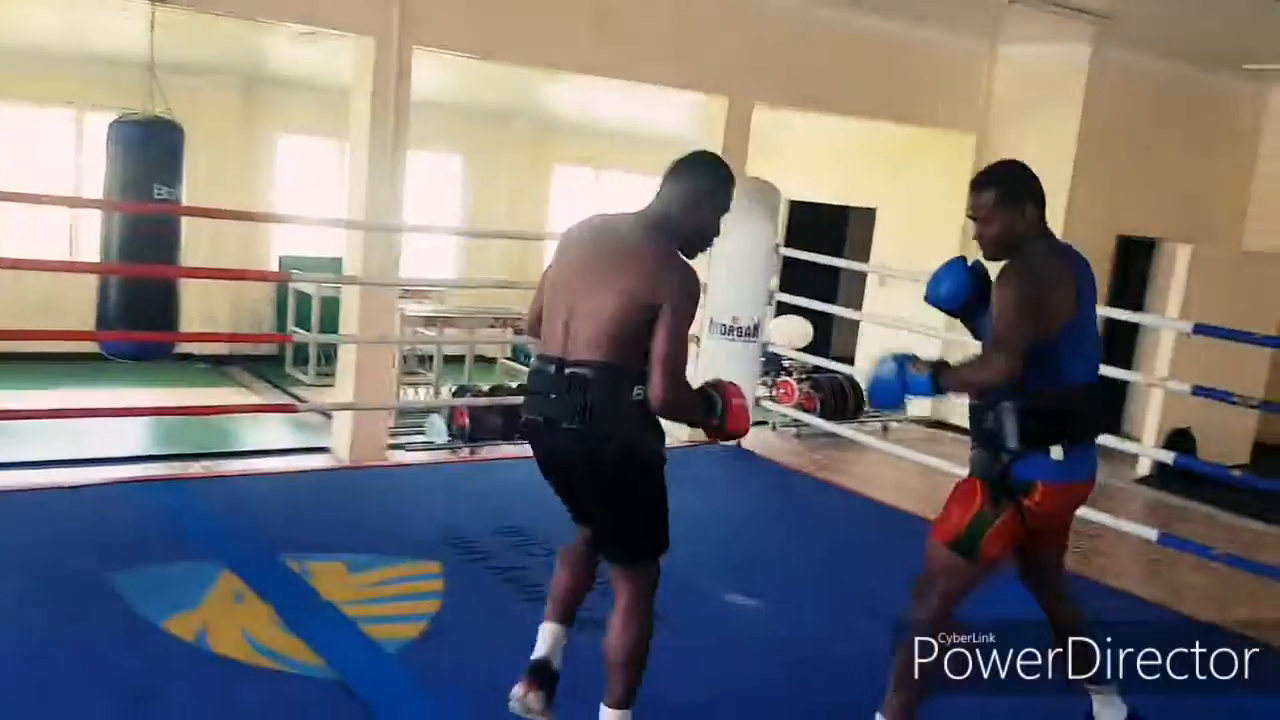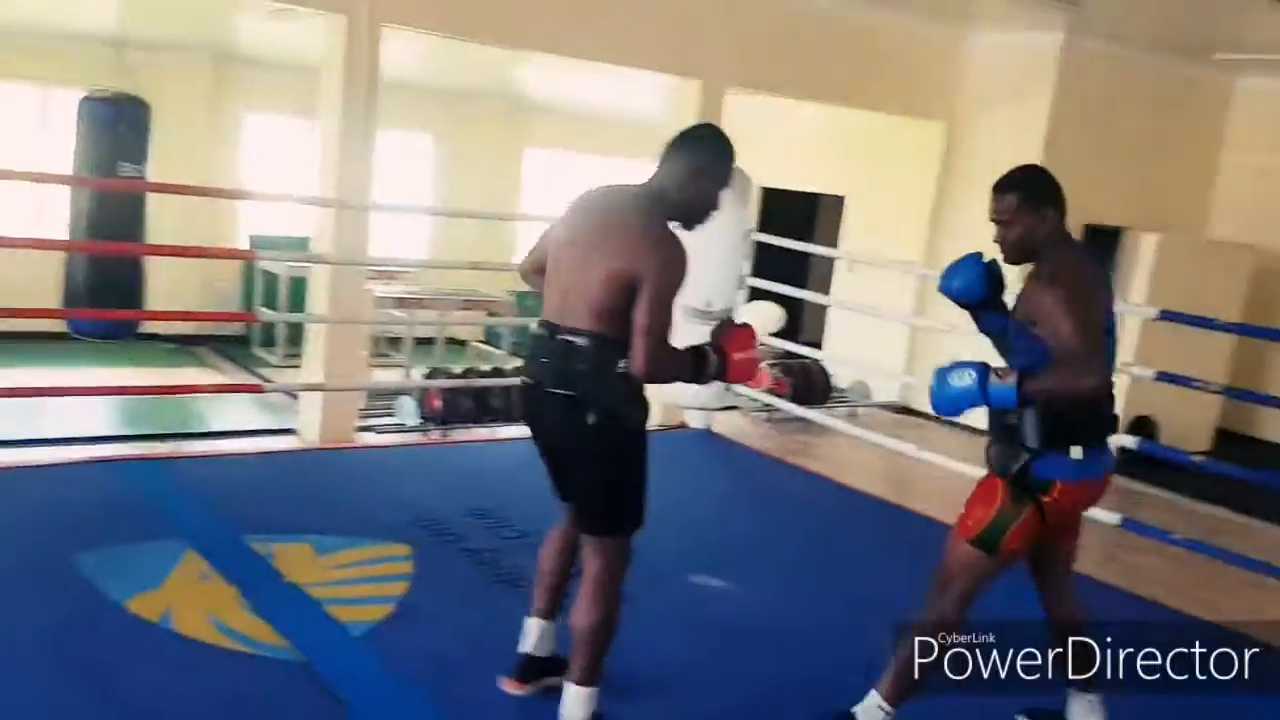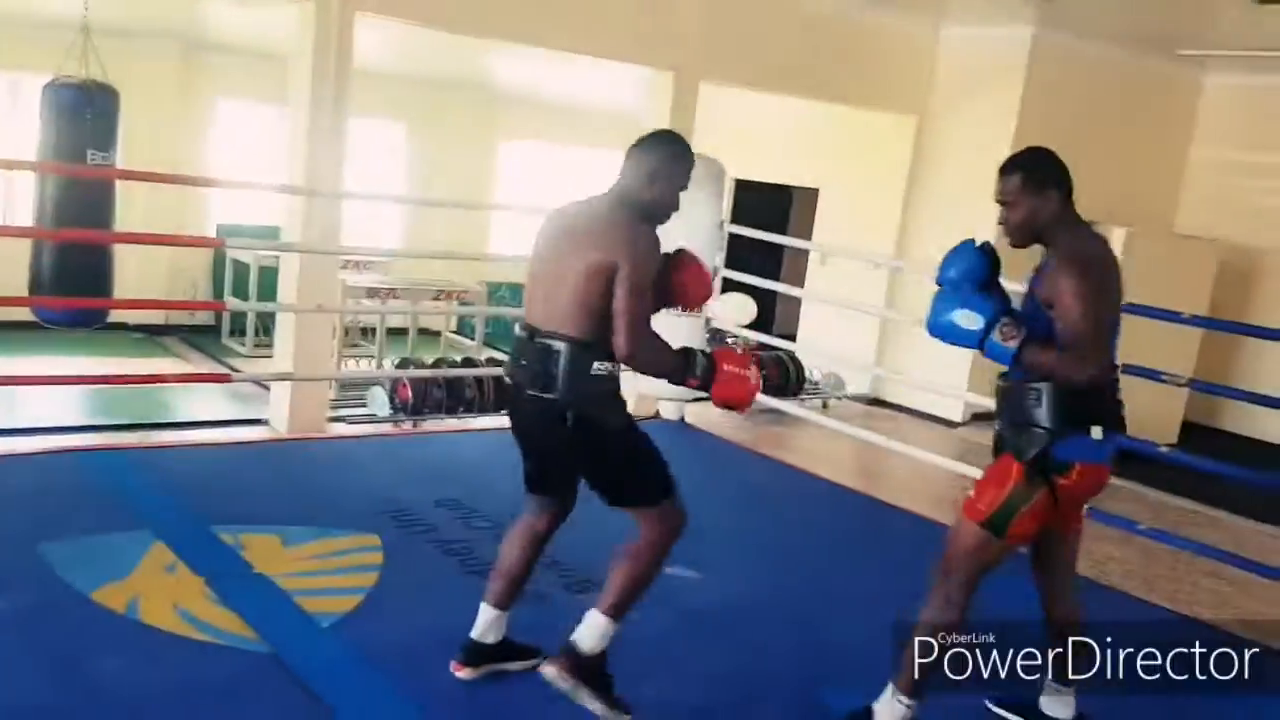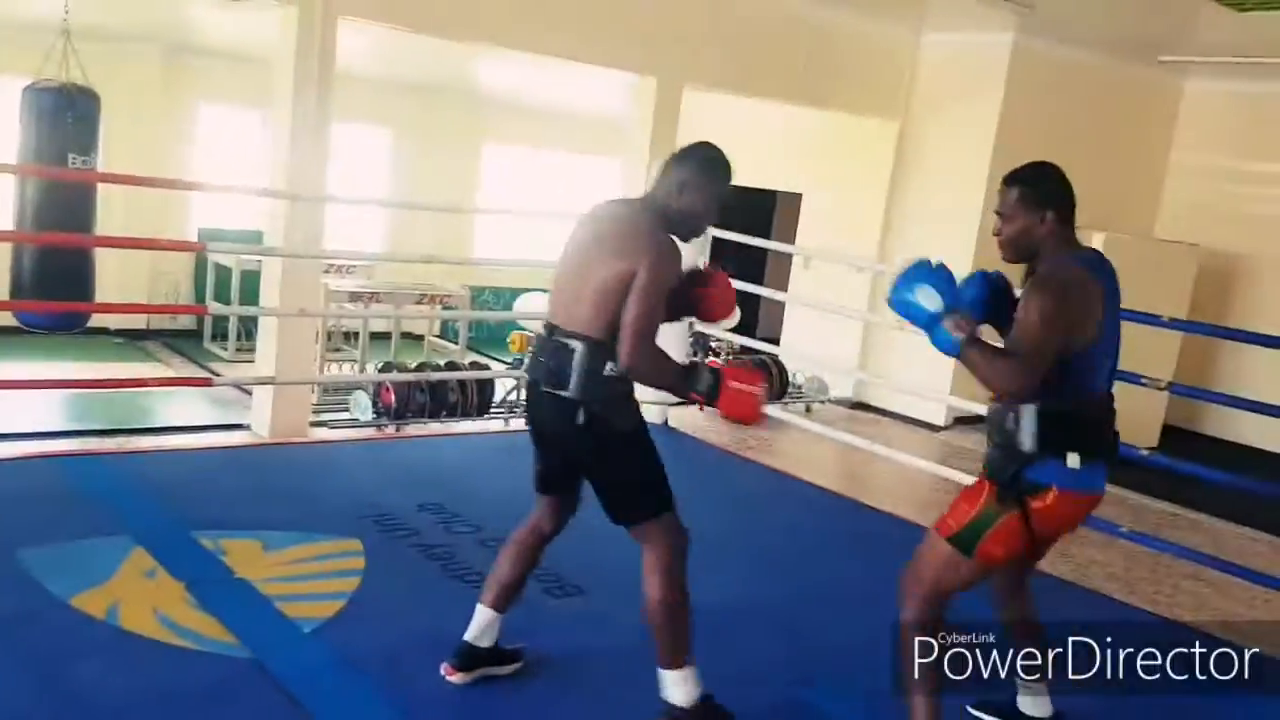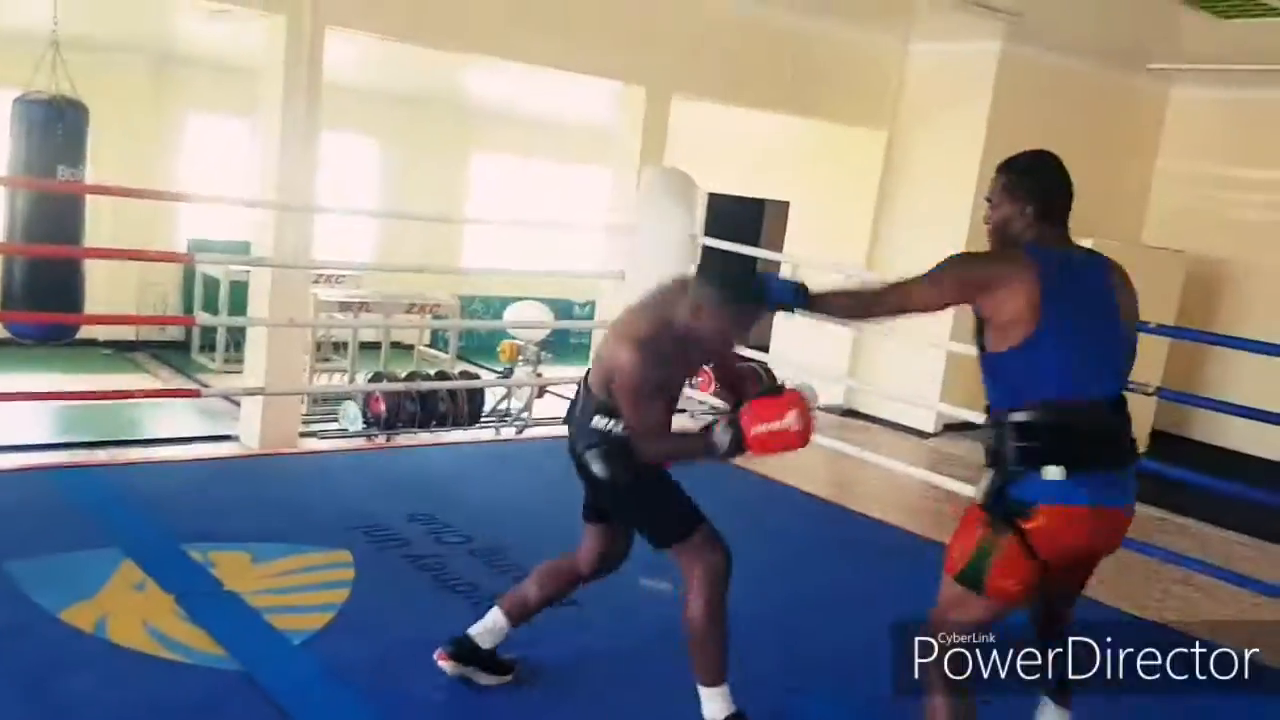
dt=0.2s
person 1, frame 1
left shoulder: (1024, 275)
right shoulder: (1067, 264)
left elbow: (997, 368)
left wrist: (922, 375)
right wrist: (973, 310)
left hip: (1023, 466)
right hip: (1065, 459)
left knee: (931, 598)
right knee: (1048, 592)
person 1, frame 2
left shoulder: (1056, 280)
right shoulder: (1080, 268)
left elbow: (1085, 375)
left wrist: (994, 385)
right wrist: (986, 309)
left hip: (1043, 463)
right hip: (1078, 460)
left knee: (949, 591)
right knee: (1055, 588)
person 1, frame 3
left shoulder: (1074, 264)
right shoulder: (1074, 256)
left elbow: (1085, 365)
right elbow: (1049, 339)
left wrist: (996, 336)
right wrist: (989, 299)
left hip: (1050, 449)
right hip: (1065, 444)
left knee: (954, 576)
right knee: (1054, 577)
person 1, frame 4
left shoulder: (1053, 285)
right shoulder: (1088, 269)
left elbow: (1011, 381)
left wrist: (948, 323)
right wrist: (1004, 312)
left hip: (1037, 472)
right hip: (1075, 468)
left knee: (919, 591)
right knee: (1007, 581)
person 1, frame 5
left shoulder: (993, 273)
right shoulder: (1114, 279)
left elbow: (882, 301)
left wrist: (796, 294)
left hip: (1038, 493)
right hip: (1112, 494)
left knee: (945, 636)
right knee: (1049, 603)
person 2, frame 1
left shoulder: (581, 234)
right shoulder: (676, 277)
left elbow: (536, 323)
right elbow: (666, 392)
right wrist: (714, 408)
left hip: (545, 410)
right hip: (611, 422)
left knee: (592, 534)
right knee: (635, 580)
left ankle: (541, 667)
person 2, frame 2
left shoulder: (588, 204)
right shoulder: (660, 247)
left elbow: (532, 272)
right elbow: (647, 363)
right wrist: (713, 360)
left hip: (544, 380)
right hip: (599, 395)
left knee: (576, 515)
right knee: (607, 555)
left ankle: (532, 657)
person 2, frame 3
left shoulder: (566, 216)
right shoulder: (637, 239)
right elbow: (630, 346)
left wrist: (659, 290)
right wrist: (703, 369)
left hip: (529, 382)
right hip: (579, 395)
left knee: (544, 512)
right knee: (664, 519)
left ankle: (481, 644)
right ankle: (582, 655)
person 2, frame 4
left shoulder: (603, 216)
right shoulder: (658, 249)
right elbow: (635, 355)
left wrist: (681, 300)
right wrist: (708, 384)
left hip: (549, 382)
right hip: (591, 396)
left knee: (549, 514)
right knee: (663, 539)
left ankle: (474, 648)
person 2, frame 5
left shoulder: (691, 302)
right shoulder: (639, 350)
right elbow: (649, 444)
right wrist: (731, 437)
left hip: (611, 433)
right hip: (612, 442)
left knee: (596, 557)
right knee: (708, 561)
left ankle: (470, 647)
